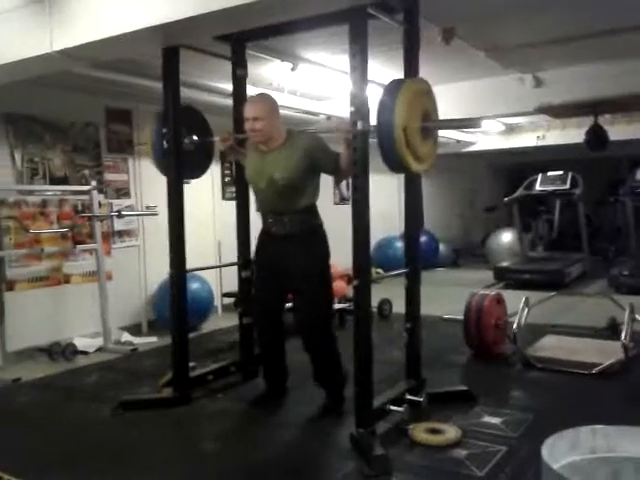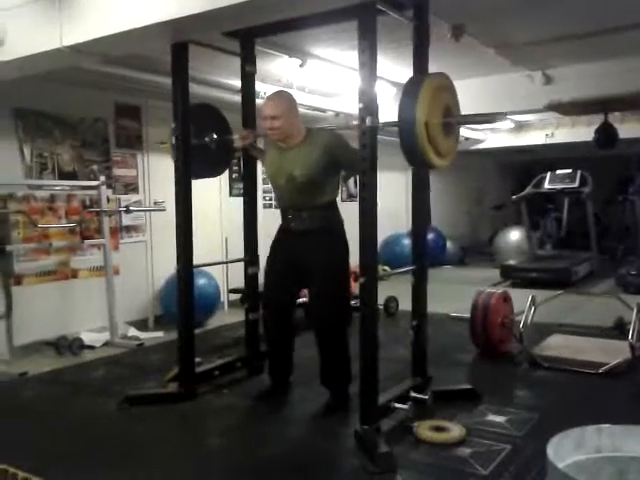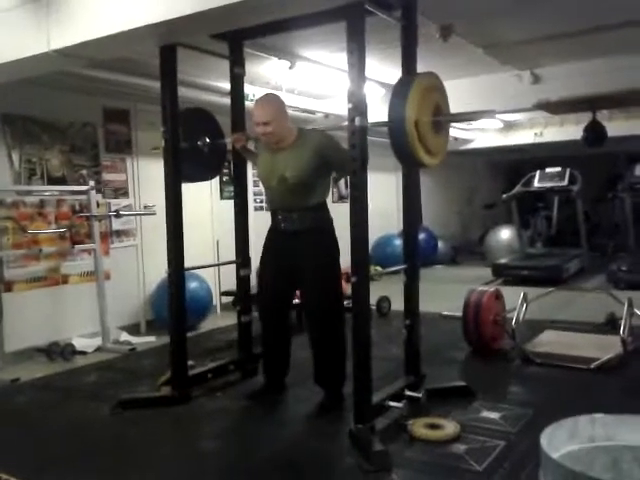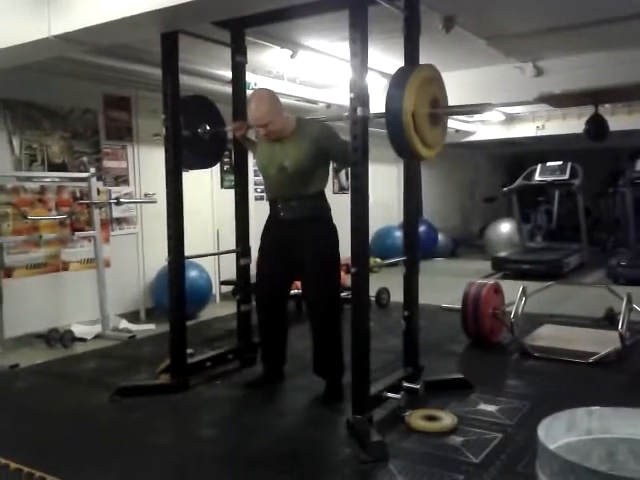
dt=0.3s
person 1, frame 1
left shoulder: (307, 145)
right shoulder: (253, 147)
left elbow: (342, 171)
left wrist: (348, 145)
right wrist: (232, 151)
left hip: (305, 237)
right hip: (270, 237)
left knee: (312, 319)
right knee: (264, 316)
left ankle: (334, 390)
right ankle: (275, 385)
person 1, frame 2
left shoulder: (326, 142)
right shoulder: (271, 145)
left elbow: (359, 167)
right wrist: (251, 148)
left hip: (324, 234)
right hip: (287, 233)
left knee: (328, 317)
right knee: (274, 310)
left ankle: (338, 389)
right ankle: (279, 380)
person 1, frame 3
left shoulder: (317, 142)
right shoulder: (263, 146)
left elbow: (351, 168)
right wrist: (243, 150)
left hip: (314, 234)
right hip: (278, 234)
left knee: (322, 314)
right knee: (270, 310)
left ankle: (332, 388)
right ankle: (274, 379)
person 1, frame 4
left shoulder: (316, 133)
right shoulder: (262, 137)
left elbow: (350, 159)
right wrist: (243, 139)
left hip: (313, 223)
right hip: (277, 223)
left knee: (322, 304)
right knee: (267, 299)
left ankle: (332, 378)
right ankle: (272, 368)
